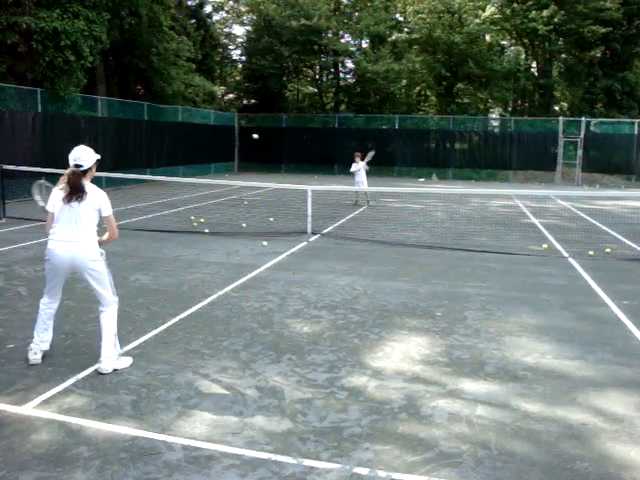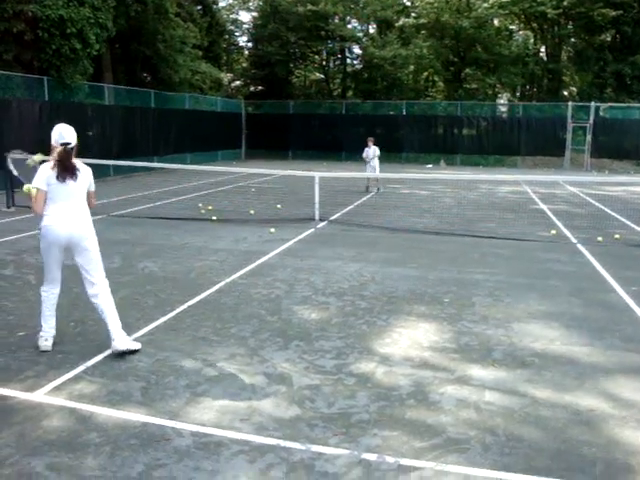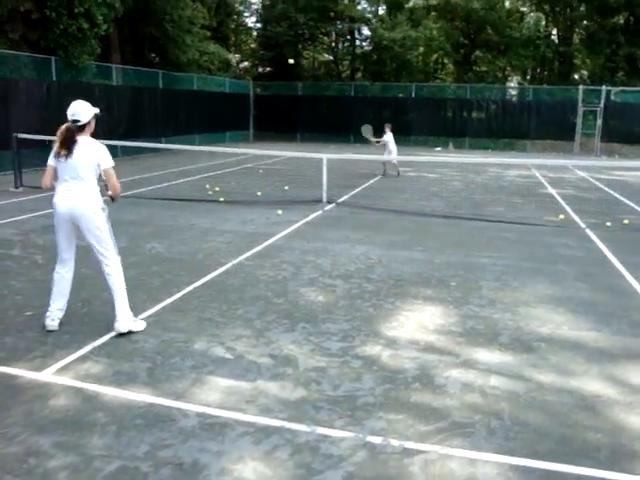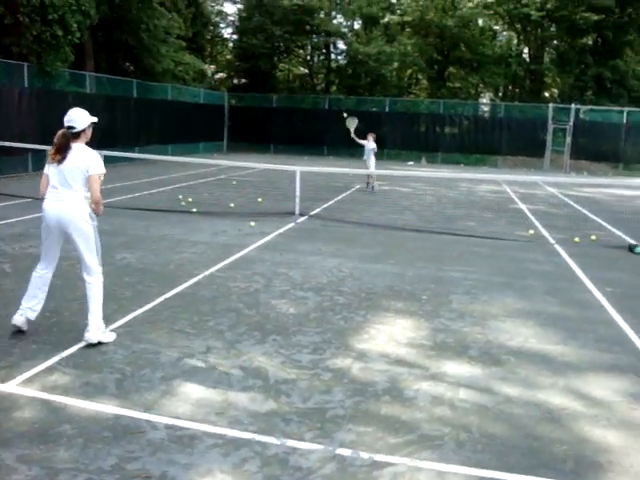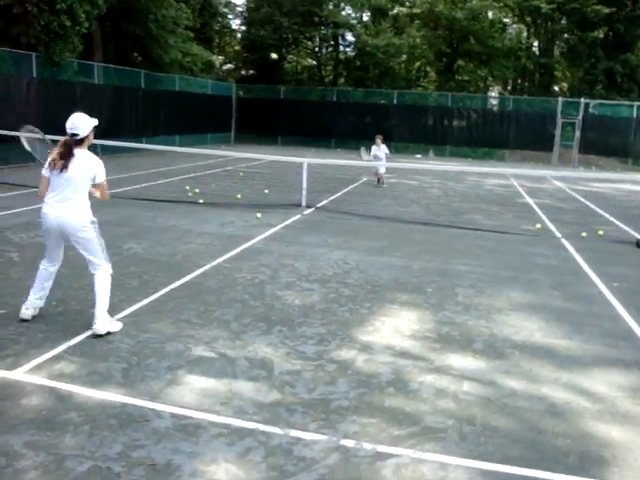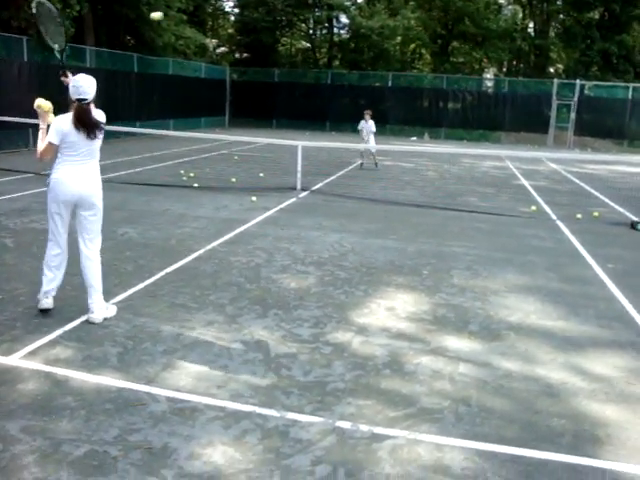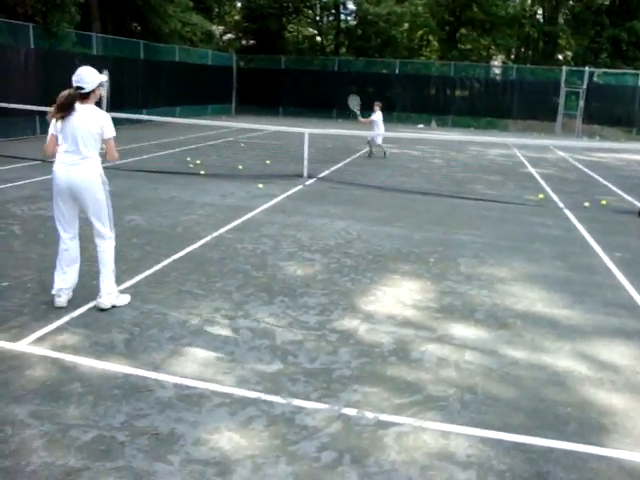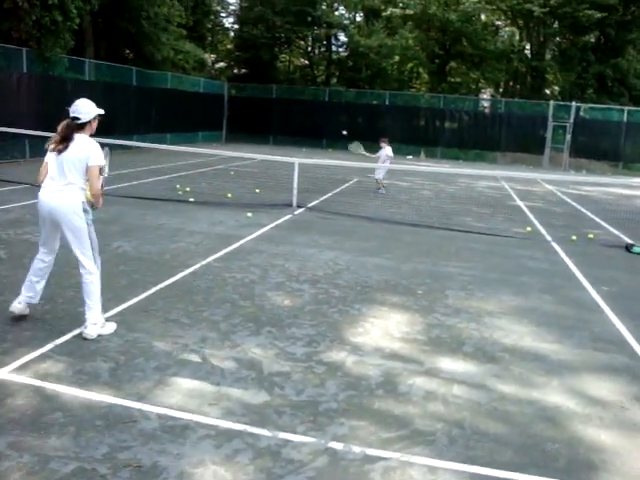
dt=0.4s
person 1, frame 1
left shoulder: (58, 191)
right shoulder: (98, 195)
left elbow: (49, 228)
right elbow: (113, 234)
right wrist: (101, 240)
left hip: (57, 251)
right hip: (86, 252)
left knee: (49, 299)
right knee: (108, 303)
left ankle: (36, 349)
right ankle: (109, 358)
person 1, frame 2
left shoulder: (45, 169)
right shoulder: (85, 170)
left elbow: (38, 209)
left wrist: (41, 202)
left hip: (53, 229)
right hip: (81, 229)
left knee: (51, 284)
right knee: (98, 285)
left ankle: (46, 337)
right ankle: (118, 338)
person 1, frame 3
left shoulder: (59, 147)
right shoulder: (97, 148)
left elbow: (47, 184)
right elbow: (115, 188)
right wrist: (113, 196)
left hip: (62, 206)
right hip: (88, 207)
left knee: (64, 262)
right knee: (110, 261)
left ankle: (53, 316)
right ankle: (123, 319)
person 1, frame 4
left shoulder: (55, 154)
right shoulder: (91, 156)
left elbow: (43, 191)
right elbow: (96, 196)
right wrist: (98, 208)
left hip: (51, 212)
right hip: (77, 214)
left knee: (45, 266)
right knee: (93, 271)
left ankle: (24, 314)
right ankle: (95, 329)
person 1, frame 5
left shoulder: (54, 157)
right shoulder: (94, 162)
left elbow: (42, 193)
right elbow: (104, 196)
left hip: (51, 216)
right hip: (78, 219)
left knee: (50, 262)
right knee: (101, 268)
left ankle: (30, 307)
right ankle: (101, 321)
person 1, frame 6
left shoulder: (61, 122)
right shoulder: (100, 119)
left elbow: (43, 156)
left wrist: (42, 125)
right wrist: (78, 85)
left hip: (62, 185)
right hip: (89, 188)
left knee: (56, 243)
right knee: (90, 247)
left ankle: (47, 296)
right ankle: (97, 308)
person 1, frame 7
left shoulder: (61, 115)
right shoulder: (101, 117)
left elbow: (49, 151)
right elbow: (112, 157)
left hip: (61, 176)
right hip: (88, 178)
left knee: (67, 238)
right knee: (104, 236)
left ankle: (61, 292)
right ankle: (107, 293)
person 1, frame 8
left shoulder: (57, 144)
right shoulder: (92, 147)
left elbow: (42, 177)
right elbow: (94, 190)
right wrist: (98, 201)
left hip: (46, 202)
right hip: (70, 205)
left knee: (45, 253)
right knee: (89, 266)
left ankle: (23, 301)
right ankle: (93, 323)
